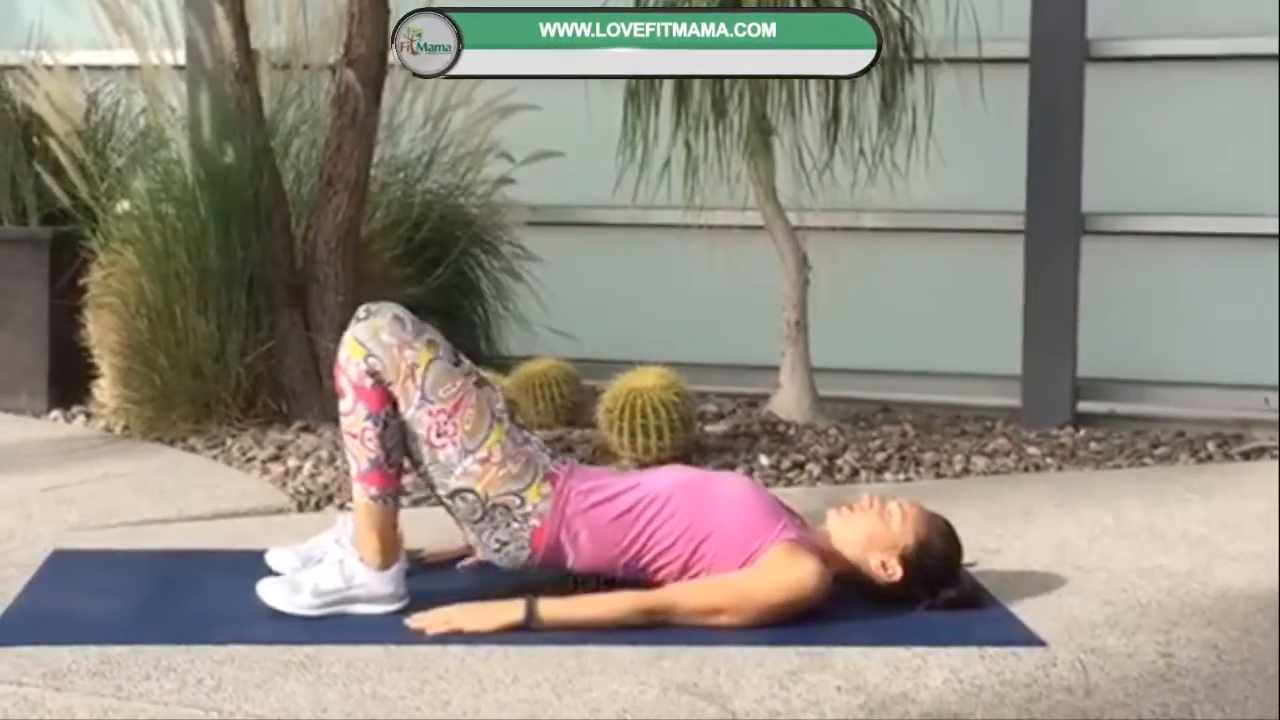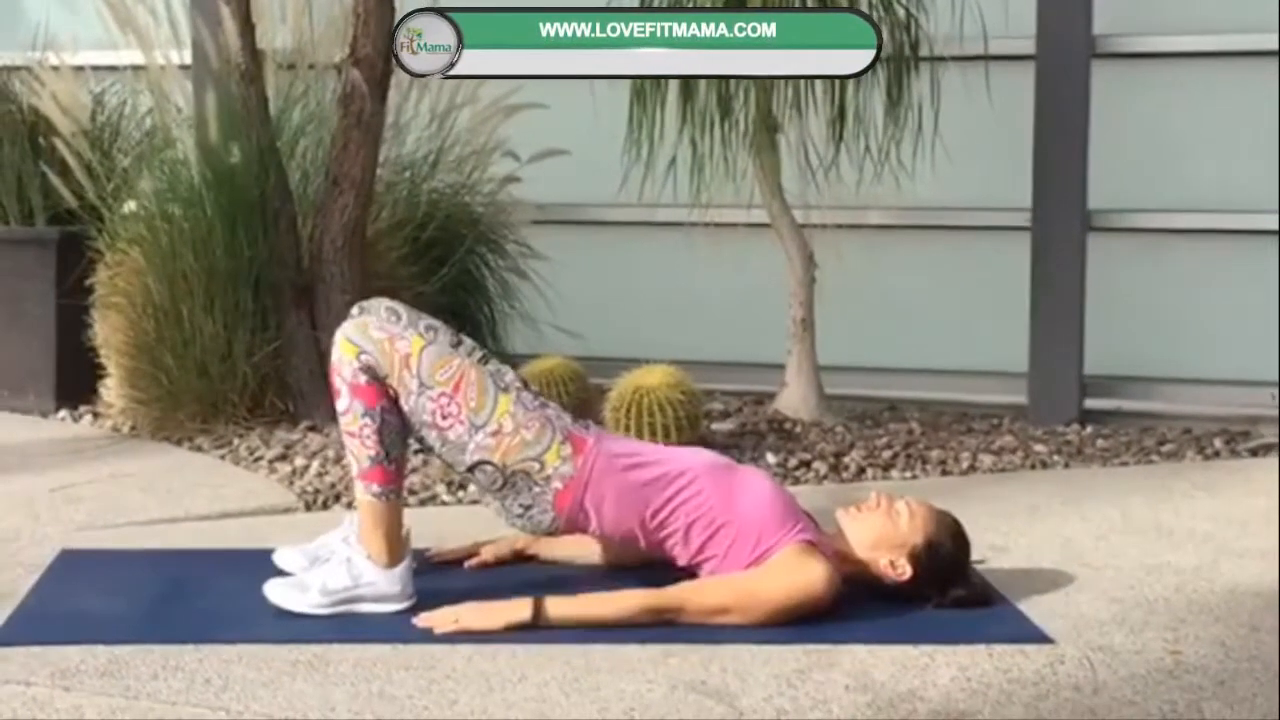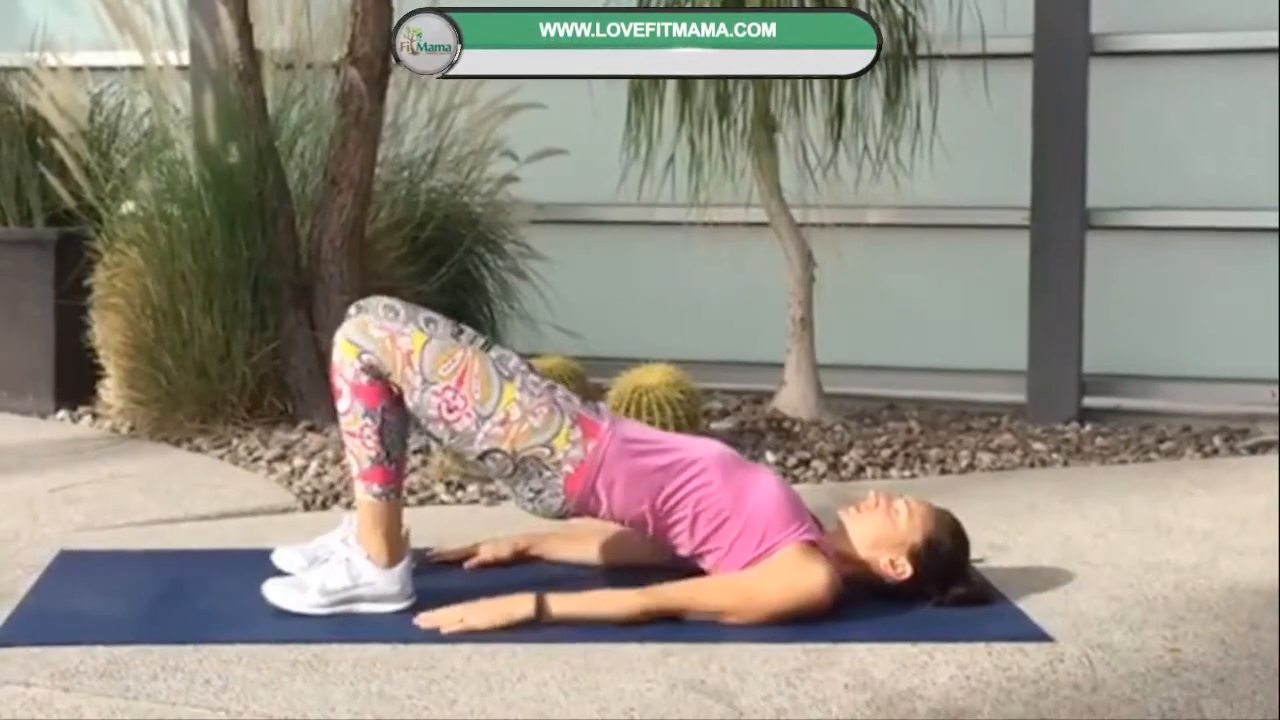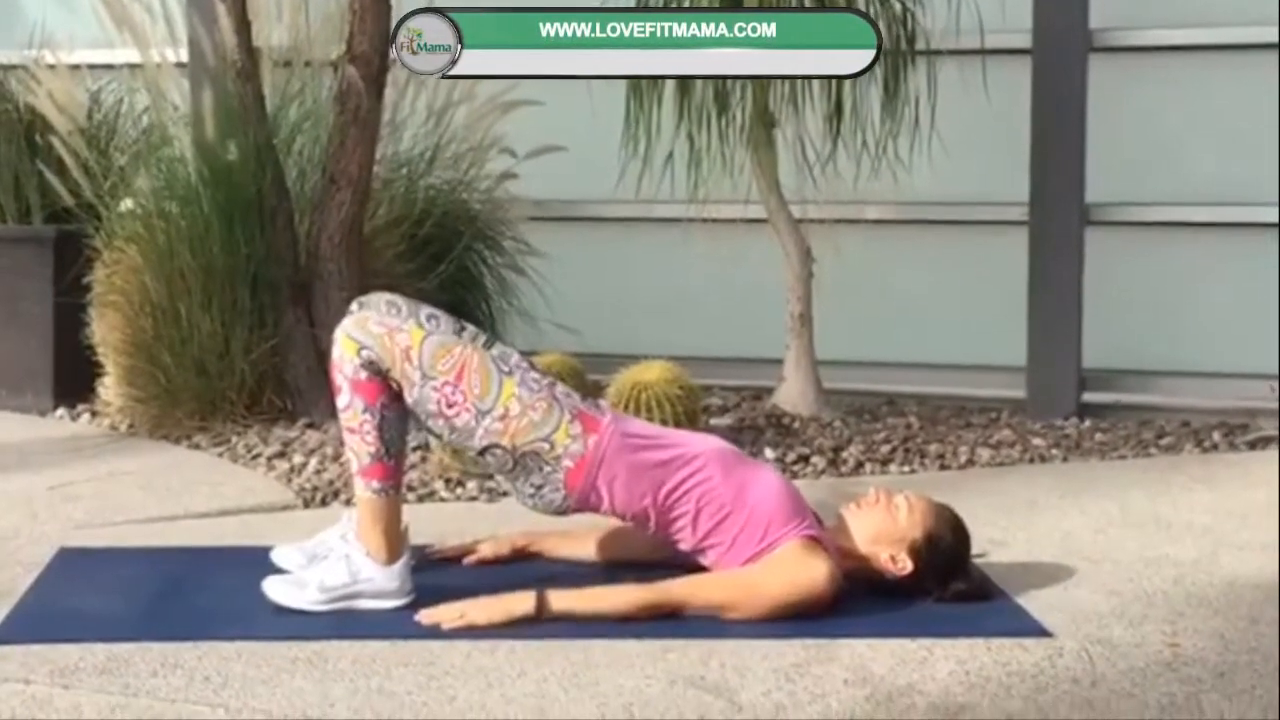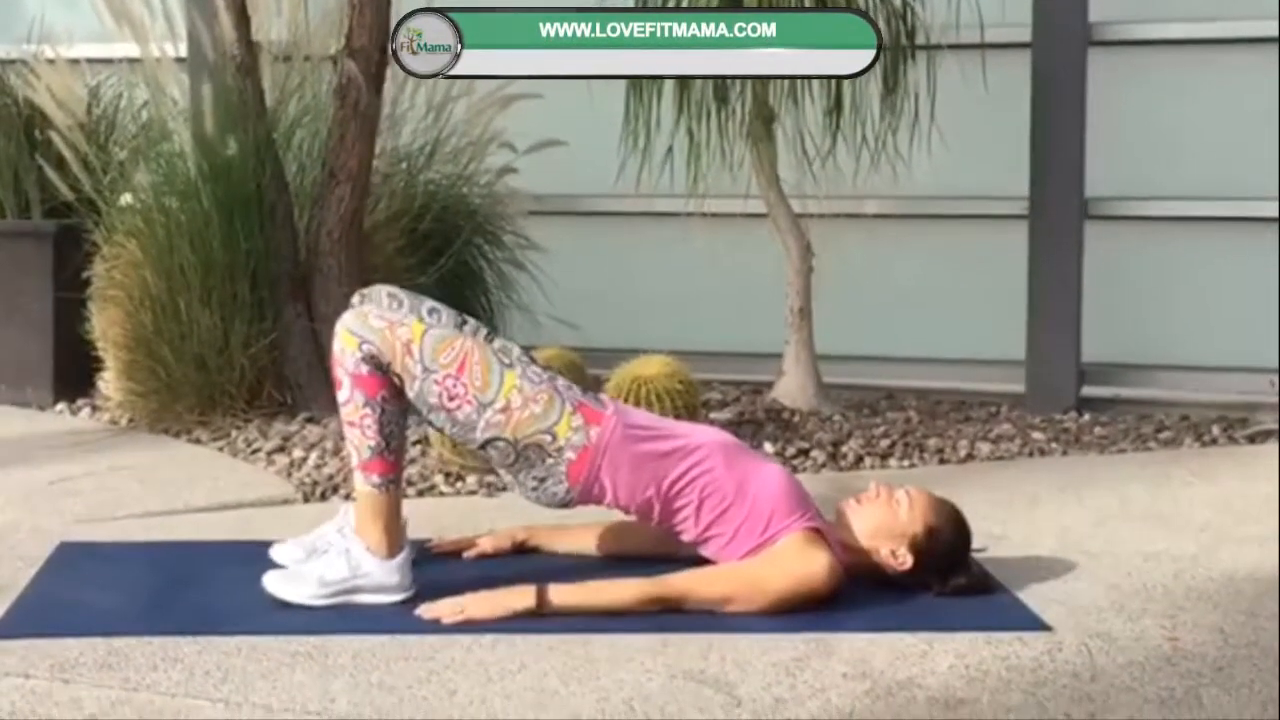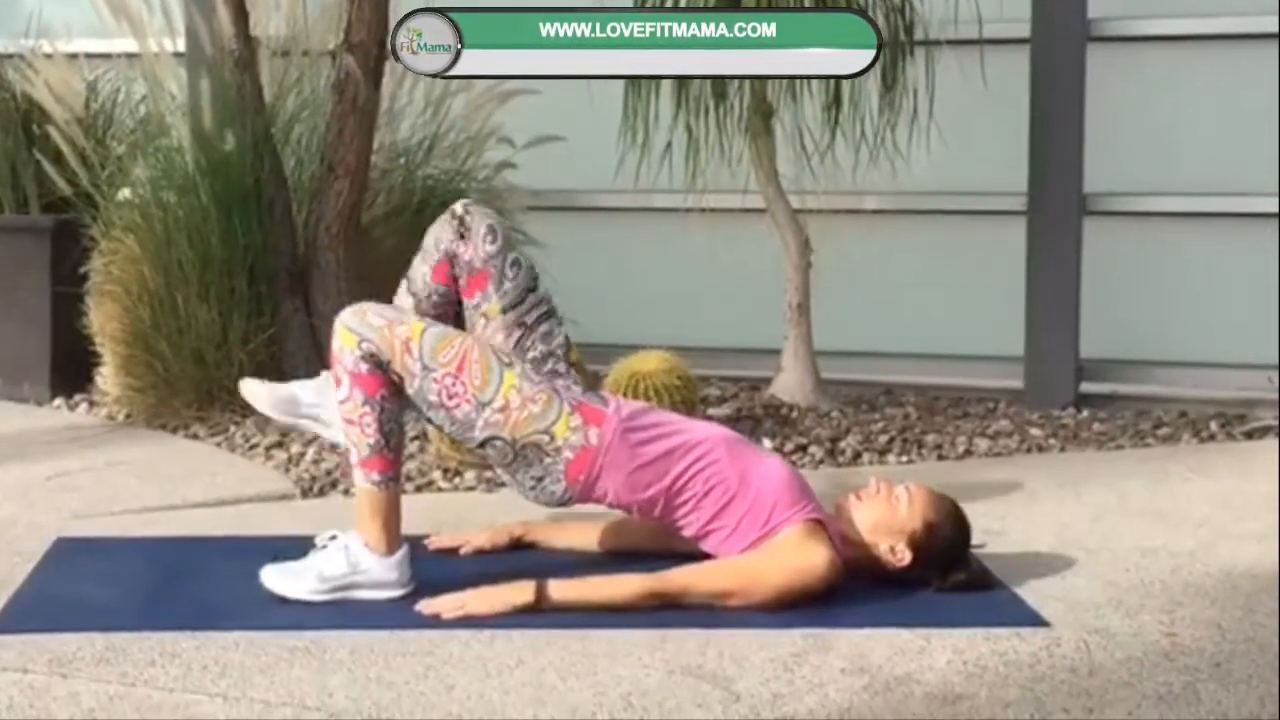
dt=0.4s
person 1, frame 1
left shoulder: (802, 576)
right shoulder: (791, 539)
left elbow: (658, 608)
left wrist: (509, 613)
left hip: (534, 514)
right hip: (555, 494)
left knee: (376, 334)
right knee: (390, 335)
left ankle: (369, 571)
right ankle: (362, 538)
person 1, frame 2
left shoulder: (811, 578)
right shoulder: (800, 542)
left elbow: (664, 605)
left wrist: (517, 610)
right wrist: (523, 545)
left hip: (560, 476)
right hip: (577, 464)
left knee: (368, 334)
right knee: (382, 331)
left ankle: (375, 570)
right ankle: (366, 539)
person 1, frame 3
left shoulder: (811, 580)
right shoulder: (800, 543)
left elbow: (661, 603)
right elbow: (654, 538)
left wrist: (520, 606)
right wrist: (521, 544)
left hip: (573, 458)
right hip: (587, 443)
left knee: (365, 337)
right knee: (378, 323)
left ankle: (375, 569)
right ankle: (367, 537)
person 1, frame 4
left shoulder: (811, 575)
right shoulder: (802, 541)
left elbow: (661, 599)
right elbow: (658, 536)
left wrist: (521, 603)
right wrist: (522, 543)
left hip: (573, 455)
right hip: (588, 435)
left knee: (363, 337)
right knee: (378, 315)
left ankle: (375, 566)
right ankle: (366, 533)
person 1, frame 5
left shoulder: (812, 565)
right shoulder: (802, 531)
left elbow: (664, 592)
right elbow: (662, 530)
left wrist: (522, 597)
right wrist: (521, 536)
left hip: (574, 447)
right hip: (590, 424)
left knee: (363, 335)
right knee: (376, 306)
left ankle: (376, 560)
right ankle: (362, 526)
person 1, frame 6
left shoulder: (812, 560)
right shoulder: (805, 527)
left elbow: (662, 586)
right elbow: (663, 523)
left wrist: (522, 593)
right wrist: (517, 532)
left hip: (571, 445)
right hip: (586, 416)
left knee: (362, 326)
right knee: (469, 225)
left ankle: (374, 556)
right ankle: (345, 401)
